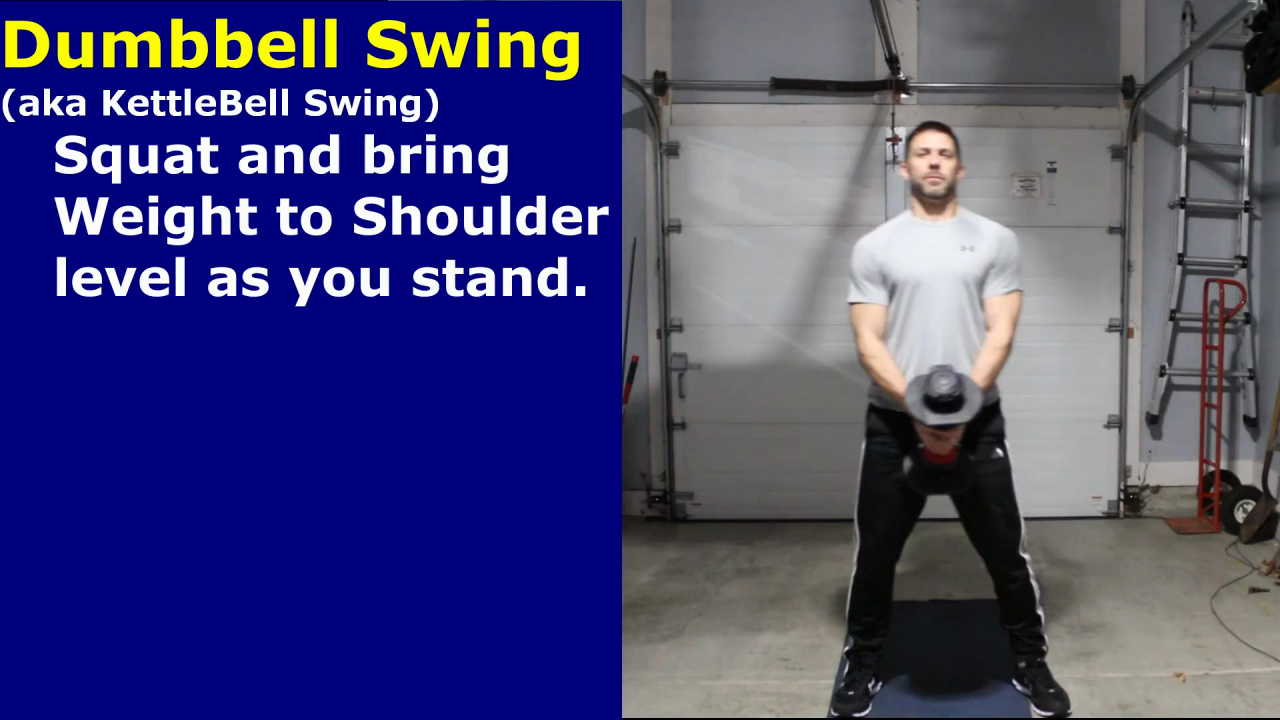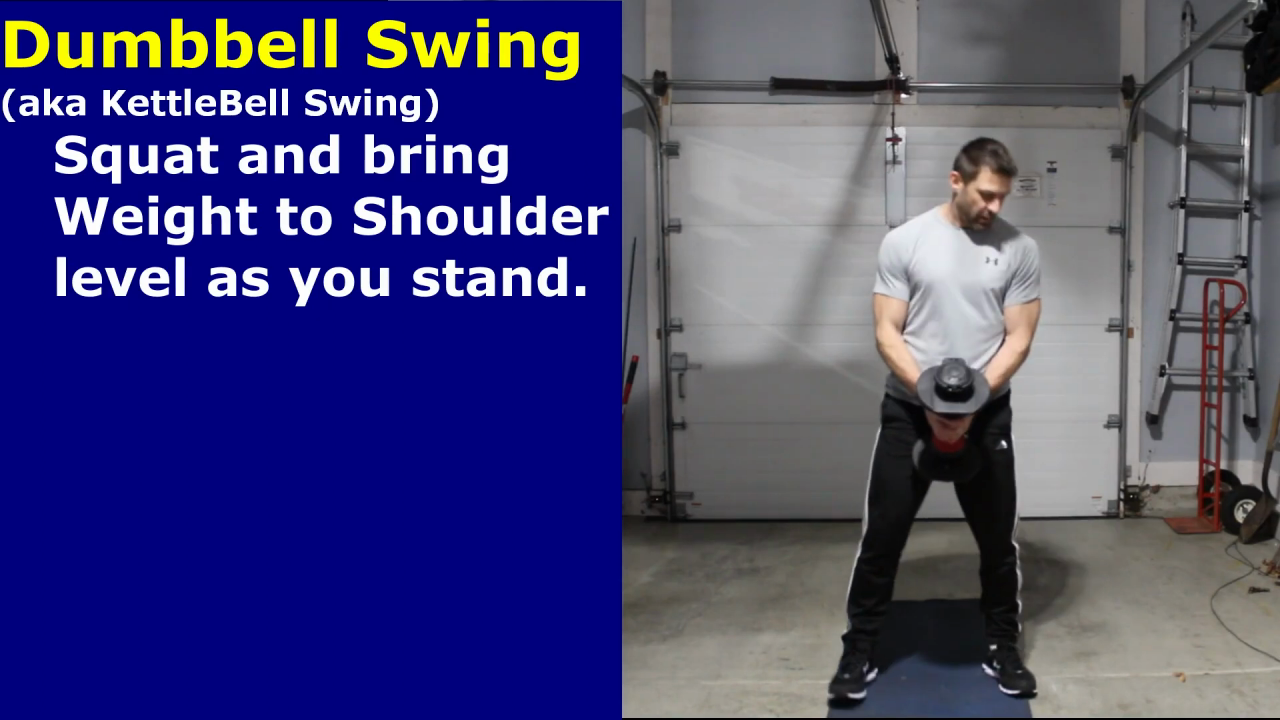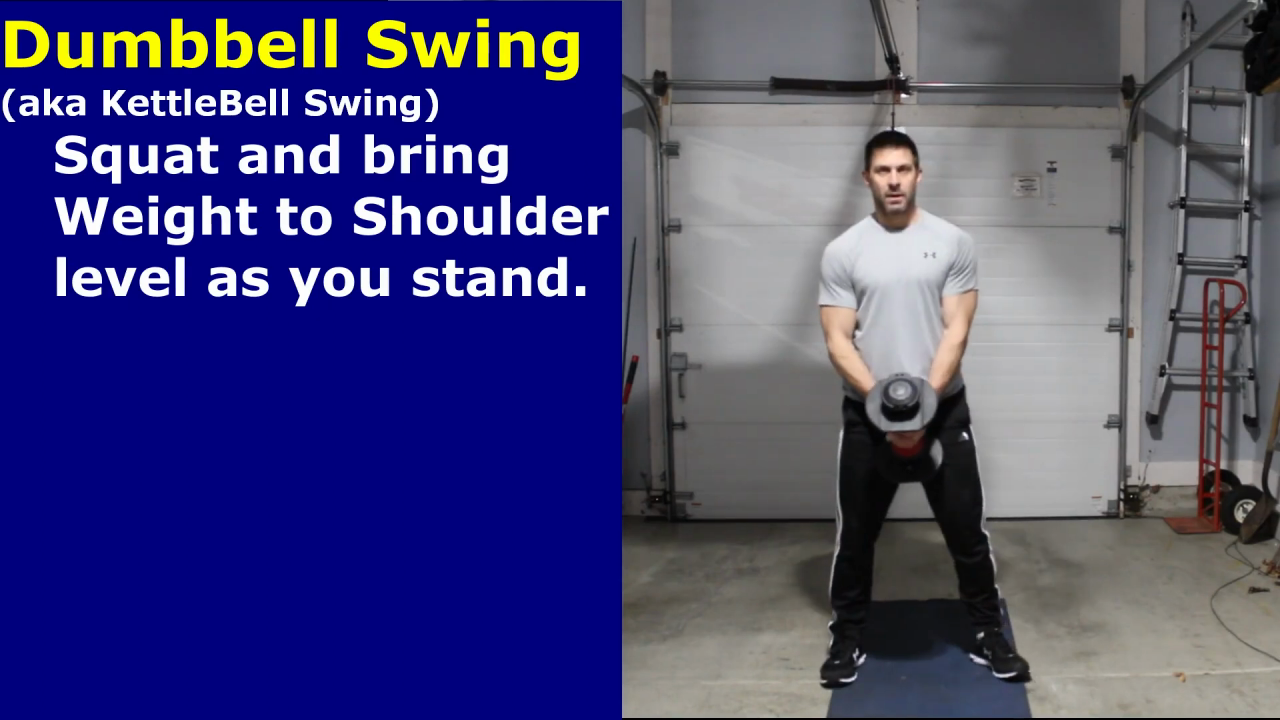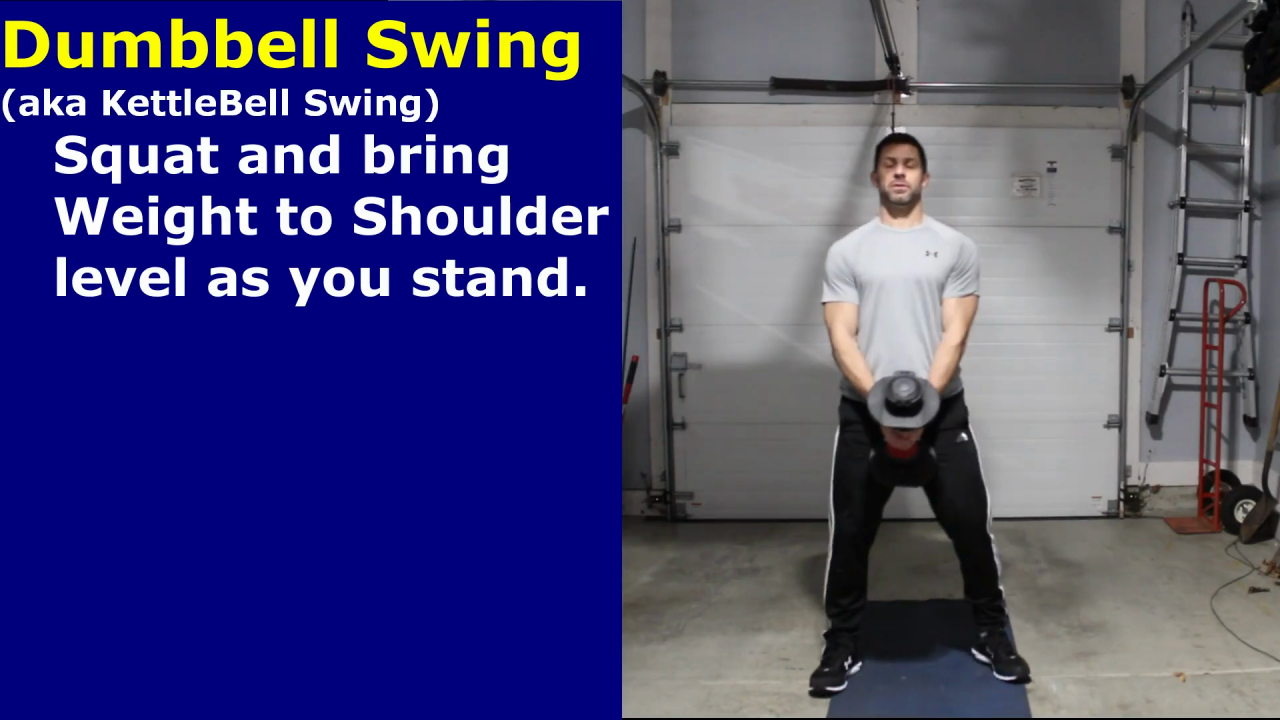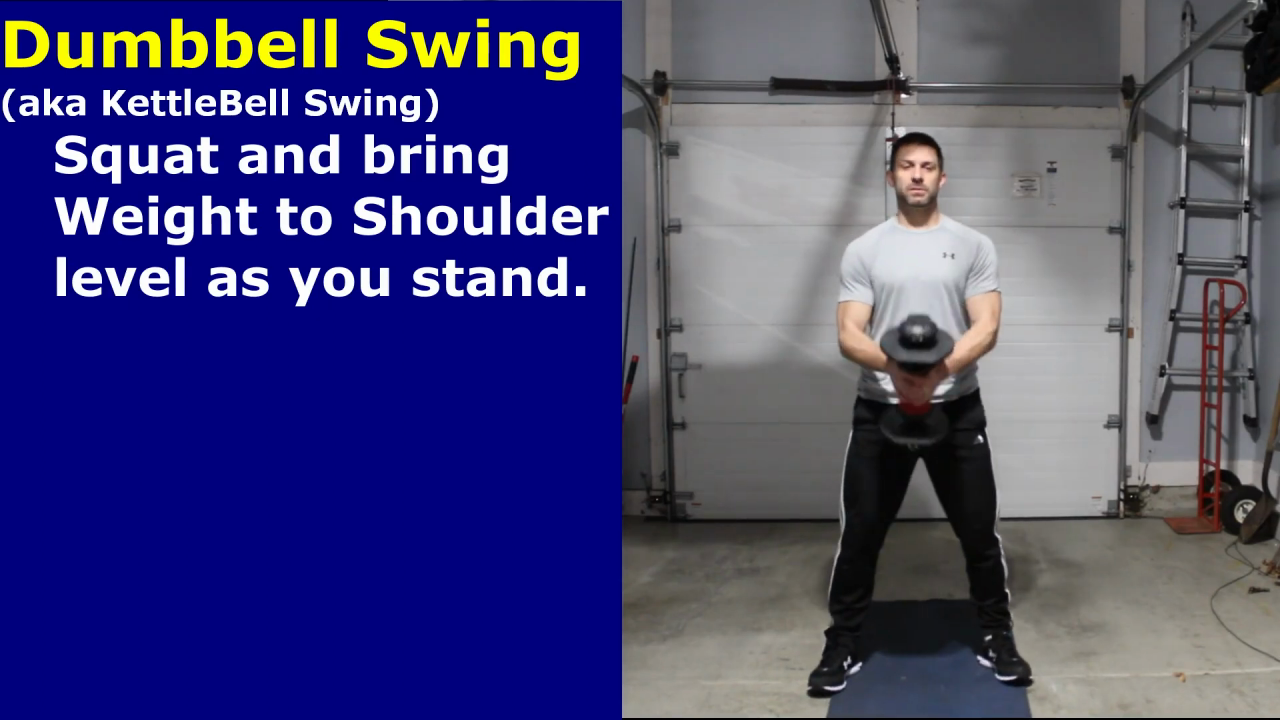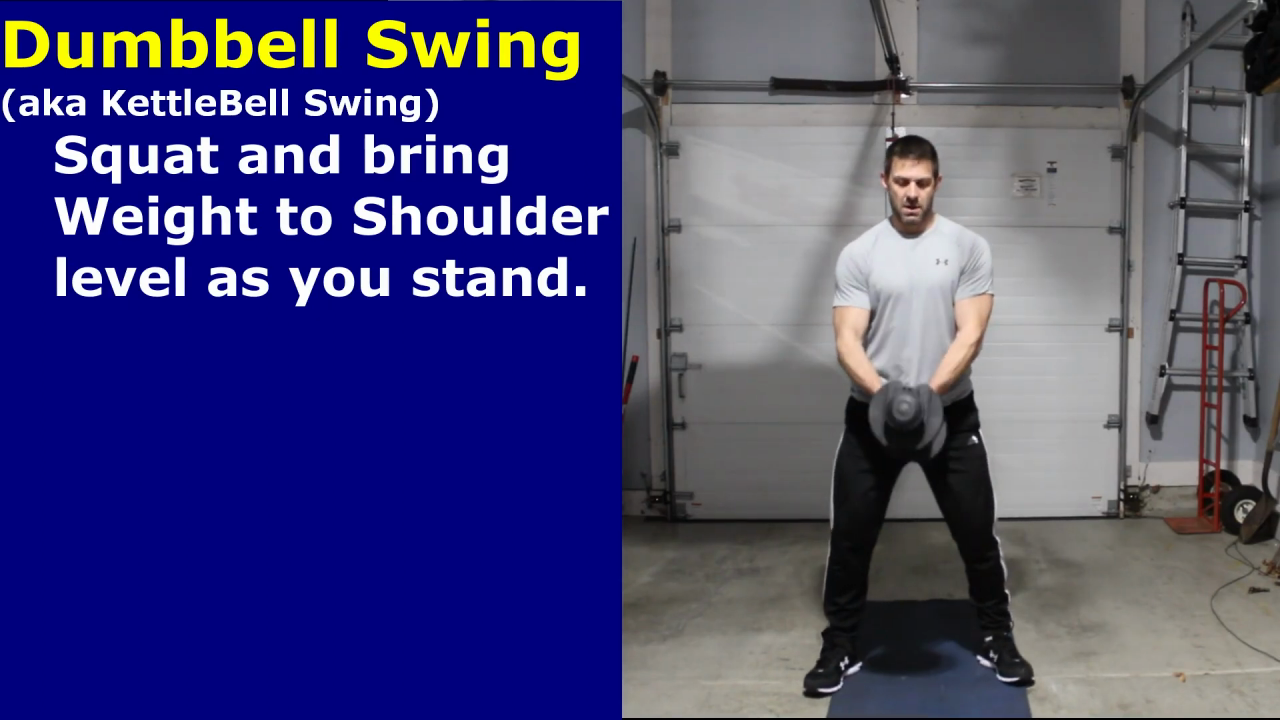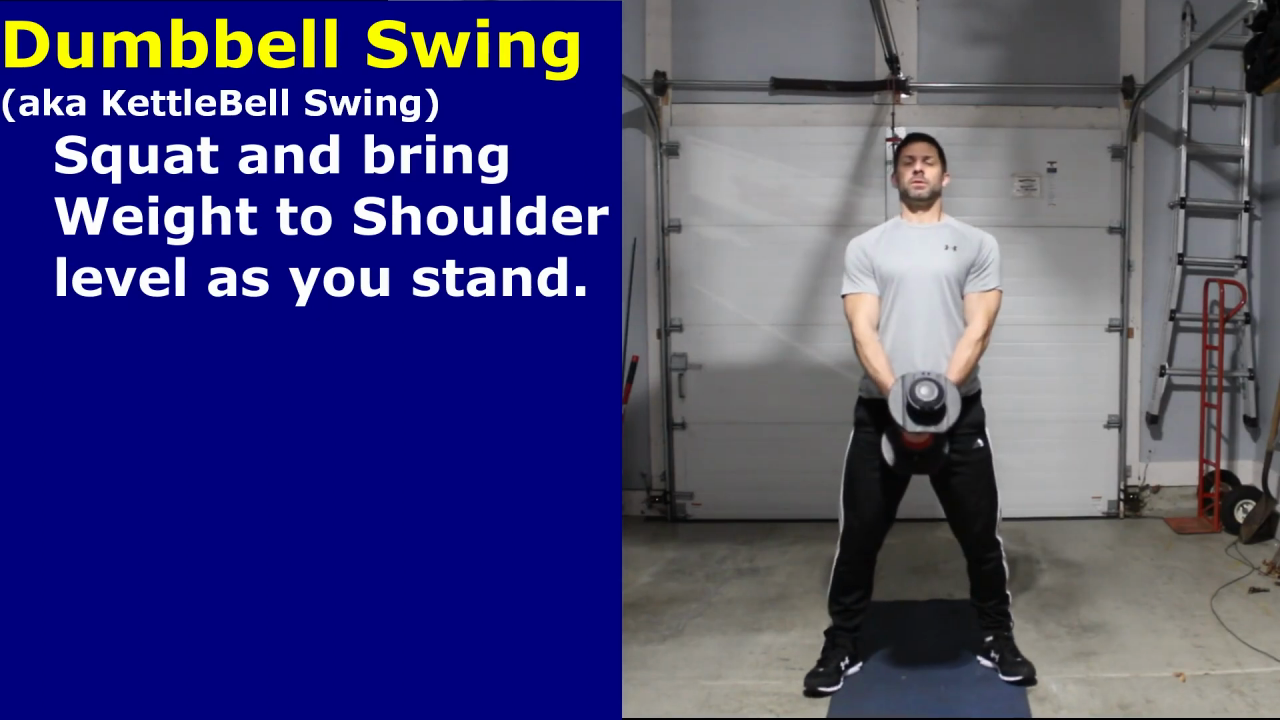
dt=0.7s
person 1, frame 1
left shoulder: (997, 240)
right shoulder: (875, 246)
left elbow: (1001, 333)
right elbow: (868, 341)
right wrist: (916, 407)
left hip: (978, 419)
right hip: (894, 422)
left knee: (1005, 551)
right knee: (876, 552)
left ankle: (1031, 664)
right ankle: (863, 665)
person 1, frame 2
left shoulder: (1020, 249)
right shoulder: (904, 241)
left elbow: (1019, 338)
right elbow: (887, 332)
left wrist: (973, 399)
left hip: (986, 412)
right hip: (908, 408)
left knee: (998, 538)
right knee: (882, 533)
left ankle: (1002, 648)
right ankle: (859, 651)
person 1, frame 3
left shoulder: (953, 242)
right shoulder: (842, 251)
left elbow: (957, 331)
right elbow: (838, 340)
left hip: (944, 408)
right hip: (866, 412)
left knee: (966, 528)
right knee: (856, 531)
left ankle: (988, 634)
right ankle: (847, 638)
person 1, frame 4
left shoulder: (957, 247)
right shoulder: (846, 250)
left elbow: (955, 334)
right elbow: (842, 336)
left hip: (942, 410)
right hip: (863, 412)
left knee: (970, 524)
right knee: (850, 533)
left ankle: (991, 633)
right ankle: (843, 644)
person 1, frame 5
left shoulder: (974, 245)
right shoulder: (864, 250)
left elbow: (987, 327)
right elbow: (849, 333)
left wrist: (942, 369)
right wrist: (890, 367)
left hip: (957, 408)
right hip: (880, 410)
left knee: (979, 529)
right knee: (861, 532)
left ankle: (996, 638)
right ankle: (843, 644)
person 1, frame 6
left shoulder: (969, 247)
right shoulder: (858, 254)
left elbow: (970, 334)
right elbow: (848, 339)
left wrist: (928, 394)
right wrist: (882, 393)
left hip: (950, 411)
right hip: (871, 412)
left knee: (977, 531)
right knee: (850, 534)
left ankle: (996, 638)
right ankle: (840, 646)
person 1, frame 7
left shoulder: (978, 243)
right shoulder: (866, 246)
left elbow: (978, 330)
right elbow: (864, 330)
left hip: (960, 410)
right hip: (879, 410)
left knee: (980, 533)
right knee: (859, 534)
left ankle: (997, 639)
right ankle: (842, 646)
